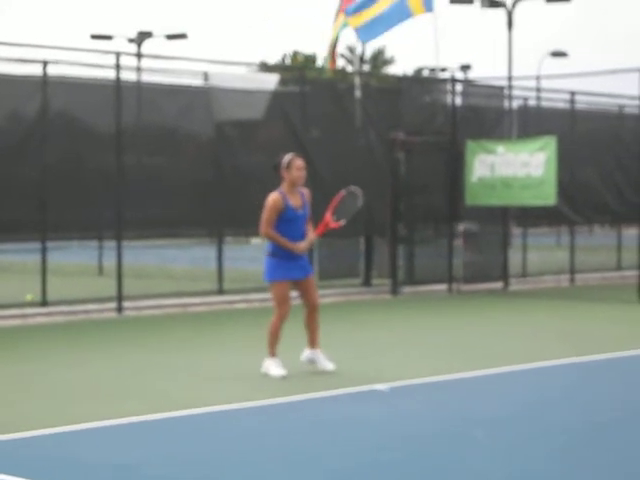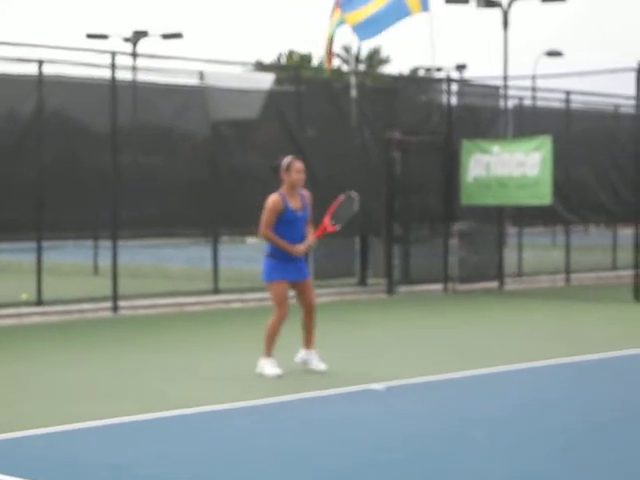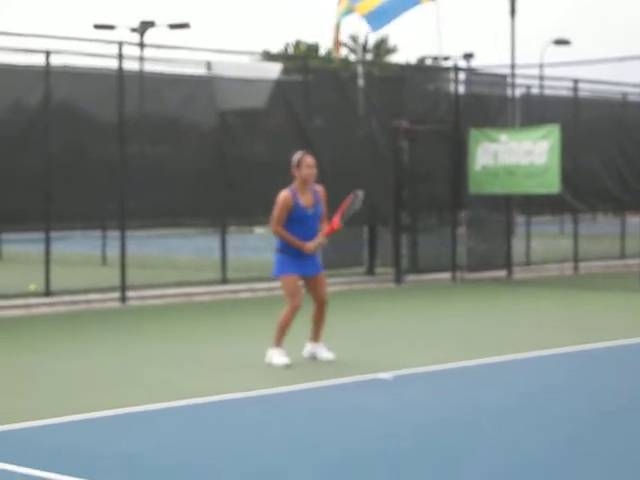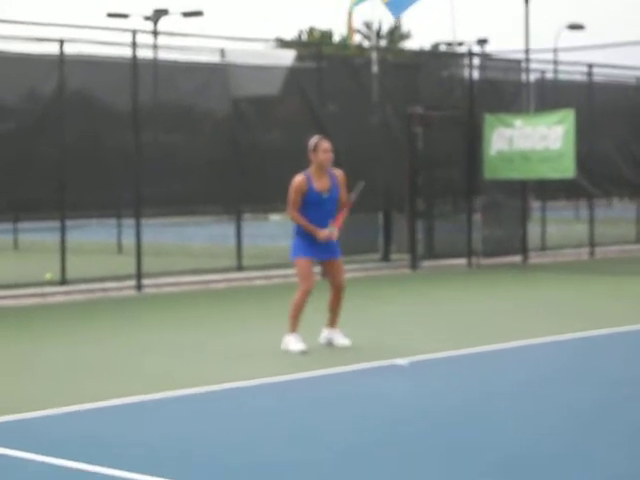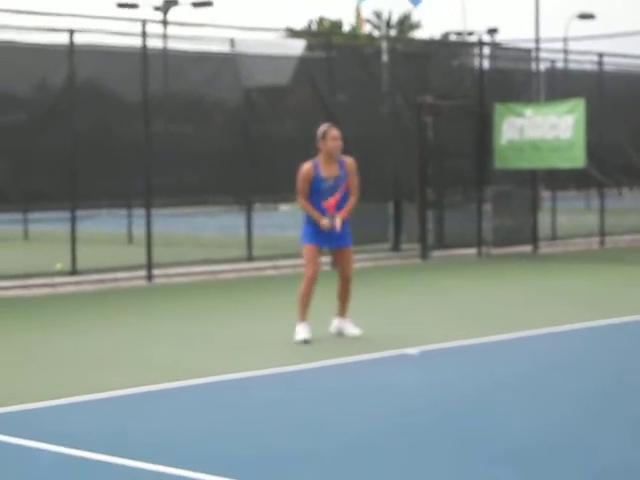
dt=0.1s
person 1, frame 1
left shoulder: (305, 194)
right shoulder: (276, 198)
right elbow: (265, 230)
left wrist: (310, 235)
right wrist: (293, 245)
left hip: (300, 259)
right hip: (280, 261)
left knee: (313, 305)
right knee: (282, 311)
left ankle: (313, 351)
right ankle: (271, 359)
person 1, frame 2
left shoulder: (305, 196)
right shoulder: (275, 200)
right elbow: (264, 231)
left wrist: (308, 240)
right wrist: (291, 248)
left hip: (298, 261)
right hip: (277, 262)
left knee: (310, 306)
right knee: (281, 311)
left ankle: (307, 351)
right ankle: (266, 359)
person 1, frame 3
left shoulder: (319, 191)
right shoulder: (286, 197)
right elbow: (275, 228)
left wrist: (320, 237)
right wrist: (302, 245)
left hip: (310, 257)
right hip: (288, 257)
left knee: (322, 300)
right knee: (295, 304)
left ankle: (314, 344)
right ankle: (275, 349)
person 1, frame 4
left shoulder: (338, 176)
right shoulder: (300, 181)
left elbow: (343, 205)
right elbow: (292, 212)
left wrist: (336, 227)
right wrist: (315, 231)
left hip: (329, 242)
right hip: (304, 241)
left knee: (339, 285)
right knee: (306, 287)
left ankle: (330, 330)
right ankle: (292, 335)
person 1, frame 5
left shoulder: (348, 163)
right shoulder: (308, 168)
left elbow: (354, 194)
right elbow: (302, 199)
left wrist: (341, 216)
right wrist: (320, 219)
left hip: (339, 229)
right hip: (314, 229)
left knee: (346, 276)
right knee: (310, 275)
left ankle: (341, 320)
right ankle: (302, 324)
